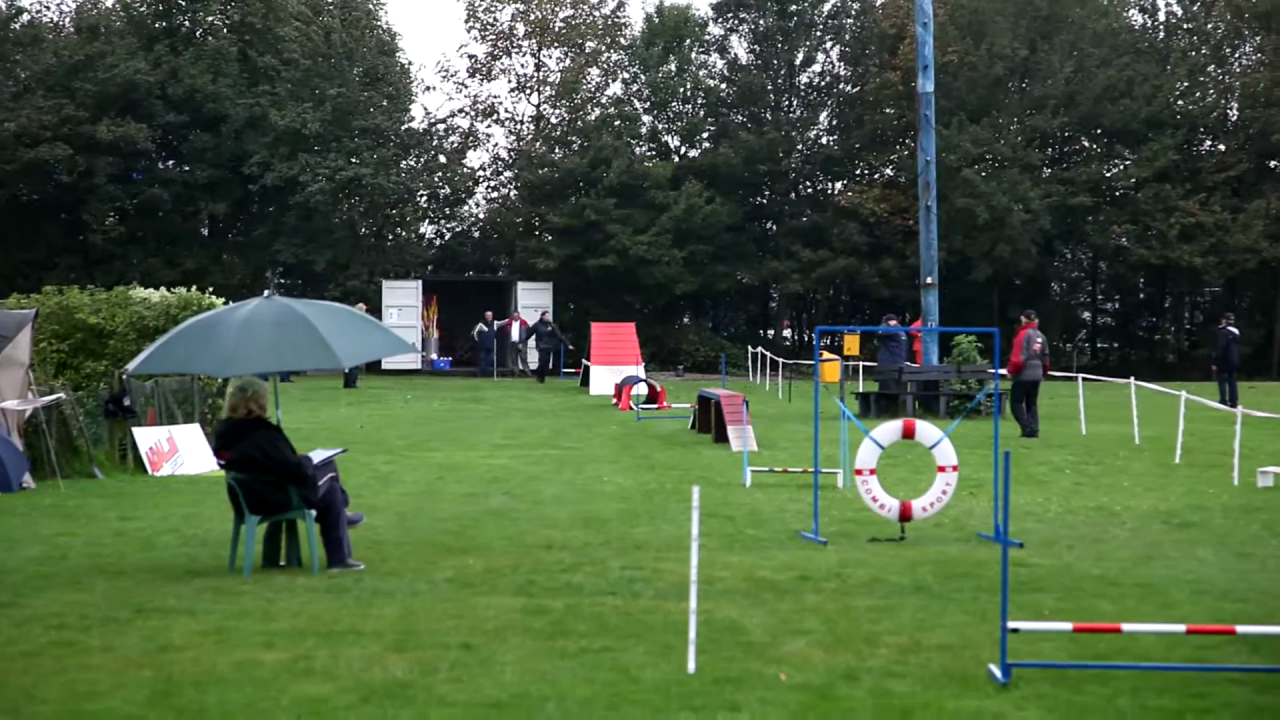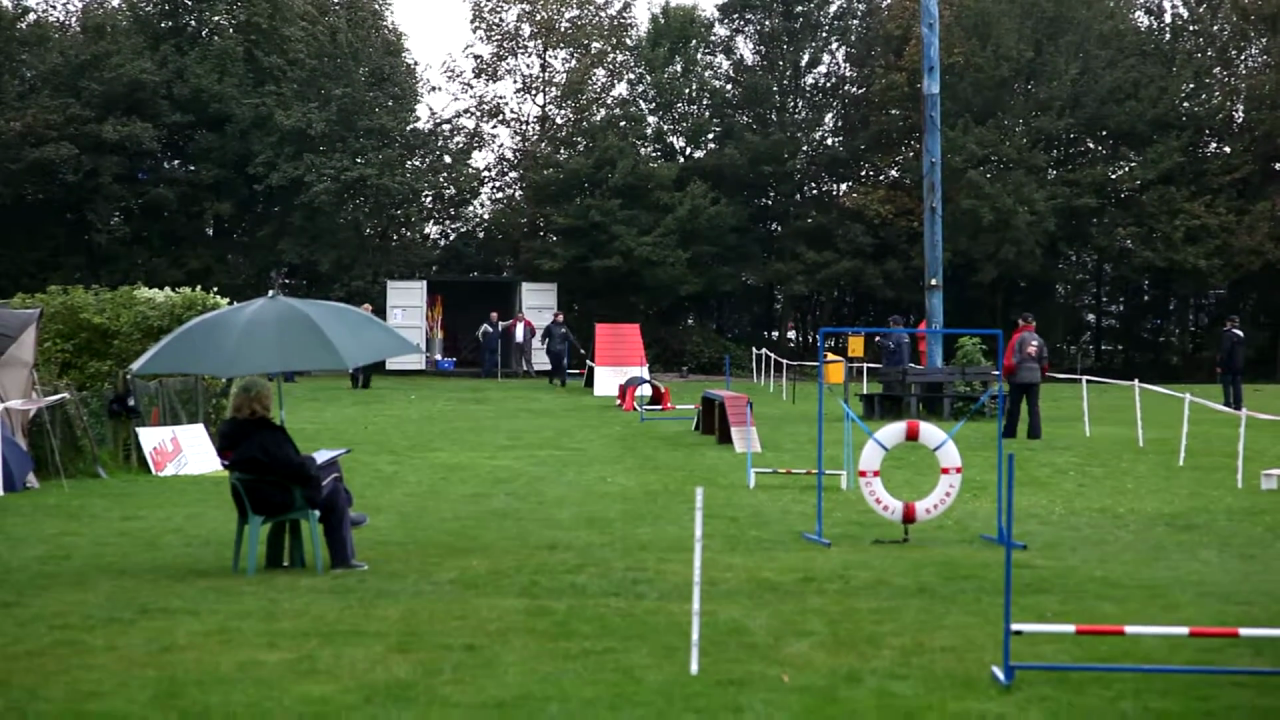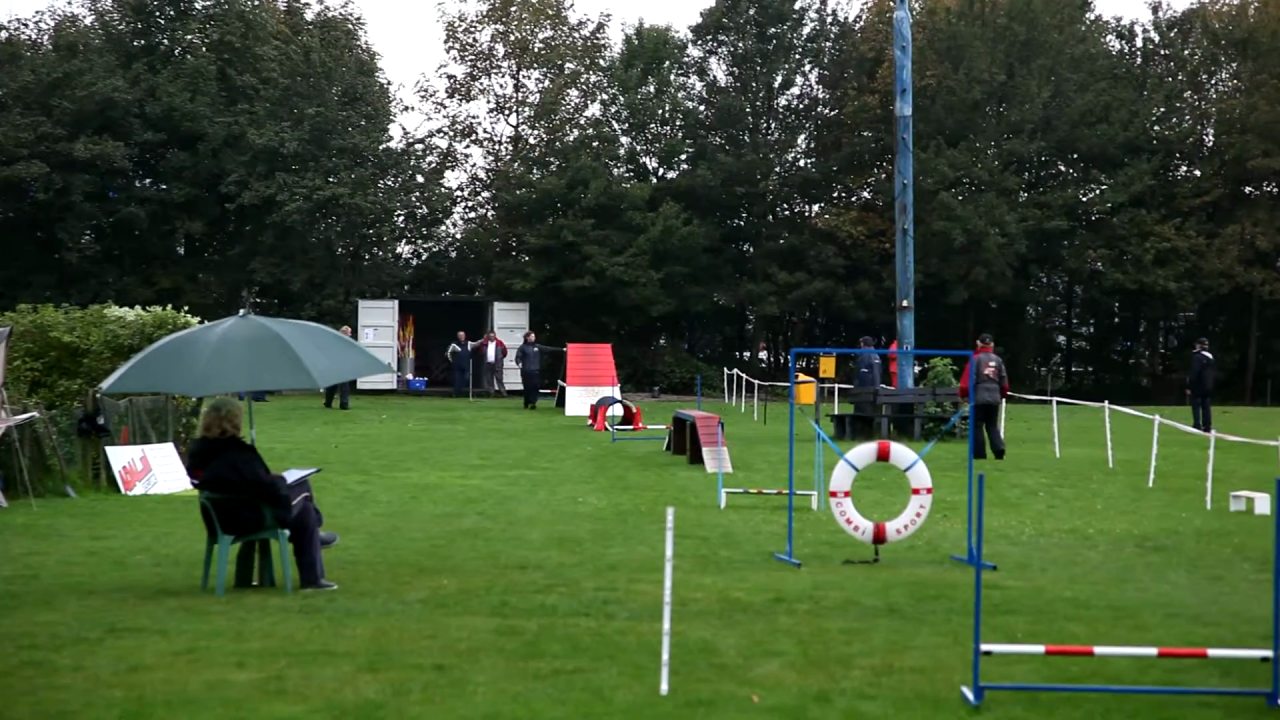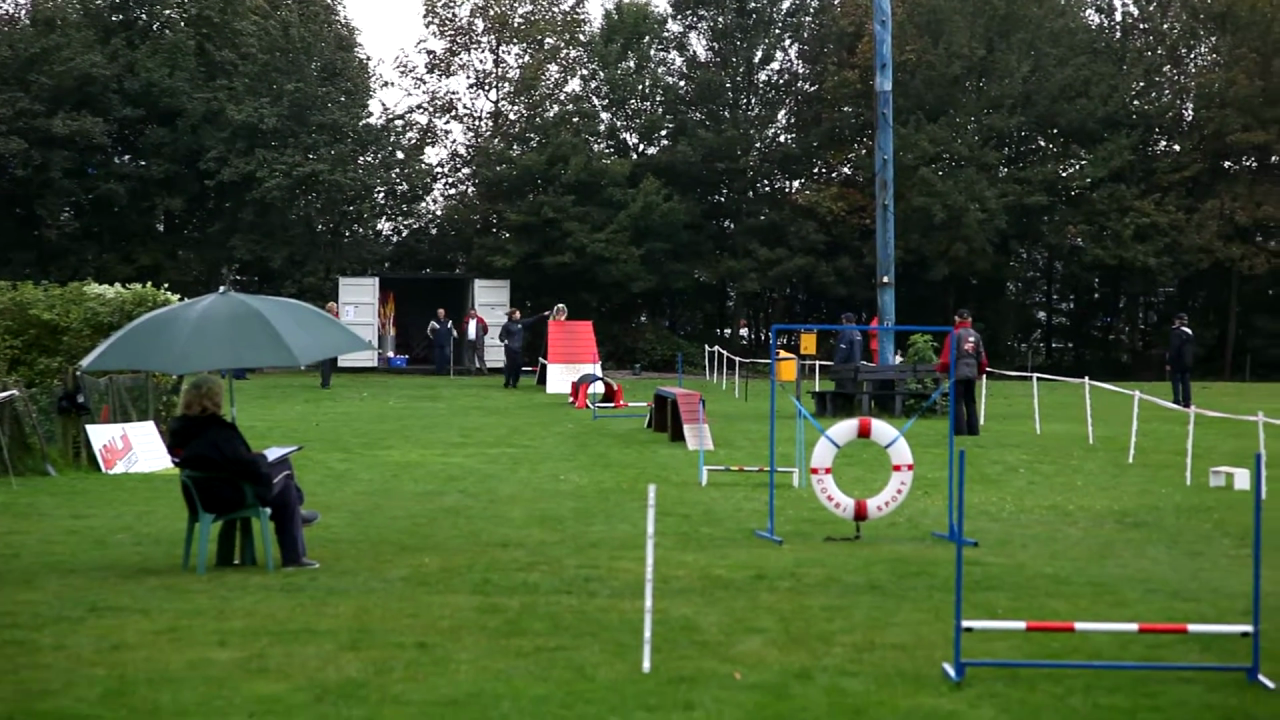
dt=0.4s
person 1, frame 1
left shoulder: (224, 431)
right shoulder: (262, 435)
right elbow: (294, 469)
left wrist: (300, 461)
right wrist: (306, 461)
right hip: (273, 498)
right knee: (331, 492)
right ankle: (339, 558)
person 1, frame 2
left shoulder: (227, 431)
right shoulder: (266, 435)
right elbow: (297, 469)
left wrist: (303, 461)
right wrist: (310, 461)
right hip: (277, 499)
right knee: (334, 492)
right ankle: (343, 559)
person 1, frame 3
left shoulder: (198, 450)
right shoulder: (236, 454)
right elbow: (267, 488)
left wrist: (273, 480)
right wrist: (280, 480)
right hip: (246, 518)
right knee: (304, 510)
right ankle: (312, 578)
person 1, frame 4
left shoulder: (178, 428)
right shoulder: (217, 432)
right elbow: (248, 467)
left wrist: (254, 459)
right wrist: (261, 458)
right hip: (228, 497)
right knee: (285, 489)
right ankle: (294, 557)
